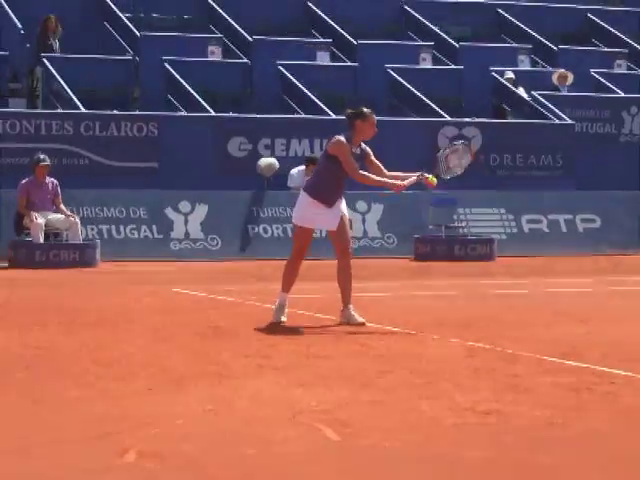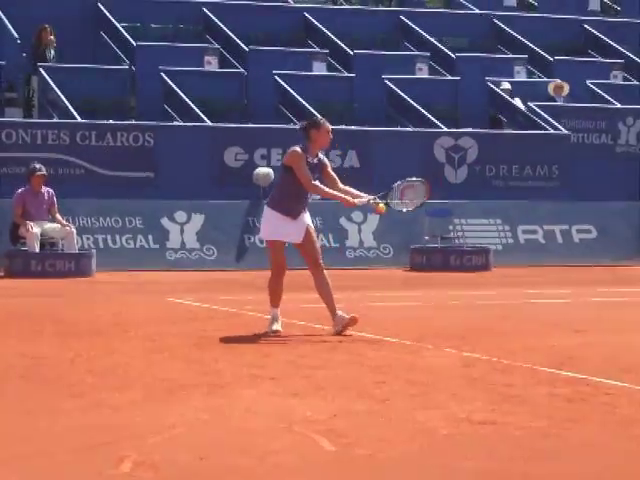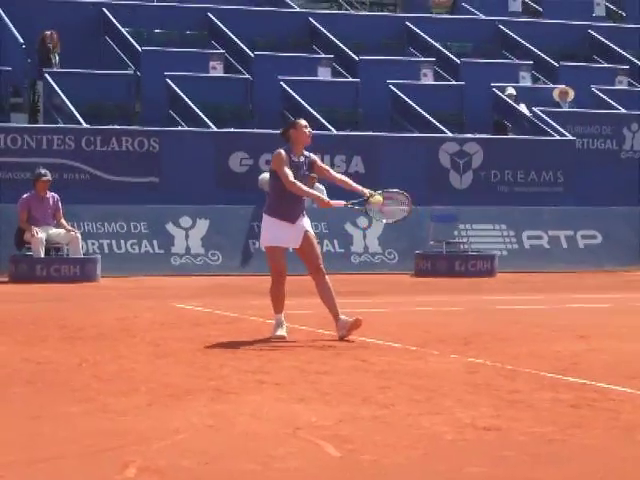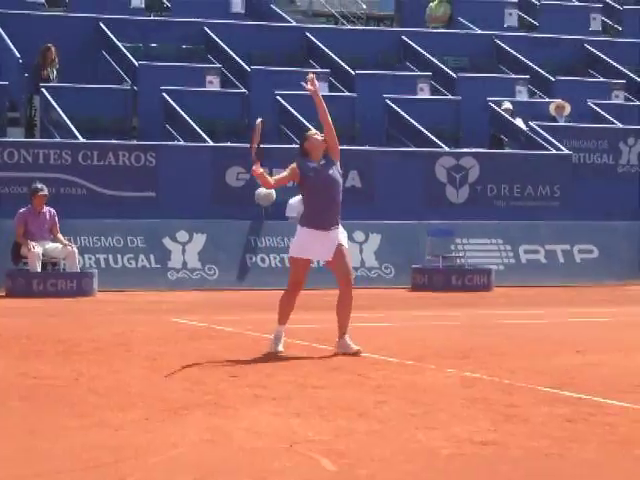
dt=0.5s
person 1, frame 1
left shoulder: (363, 150)
right shoulder: (339, 143)
left elbow: (384, 174)
right elbow: (357, 175)
left wrist: (417, 176)
right wrist: (392, 185)
left hip: (335, 204)
right hip: (311, 201)
left knee: (345, 255)
right knee: (298, 255)
left ankle: (347, 310)
right ankle: (281, 304)
person 1, frame 2
left shoulder: (321, 161)
right shoulder: (296, 153)
left elbow: (338, 186)
right elbow: (310, 186)
left wrist: (366, 197)
right wrist: (343, 199)
left hip: (299, 215)
right hip: (276, 215)
left knee: (317, 265)
right knee: (279, 269)
left ankle: (336, 316)
right ankle: (275, 316)
person 1, frame 3
left shoulder: (309, 159)
right shoulder: (281, 155)
left elbow: (335, 176)
right elbow: (290, 182)
left wrist: (362, 191)
right wrist: (316, 197)
left hip: (299, 220)
right hip: (275, 222)
left knee: (319, 270)
right knee: (279, 275)
left ankle: (339, 320)
right ankle: (279, 322)
person 1, frame 4
left shoulder: (333, 159)
right shoulder: (300, 168)
left elbow: (328, 124)
right elbow: (272, 183)
left wrist: (316, 96)
right wrist: (261, 175)
left hip: (333, 233)
right hip: (309, 232)
left knee: (346, 284)
right knee: (295, 286)
left ankle: (342, 340)
right ankle: (279, 334)
